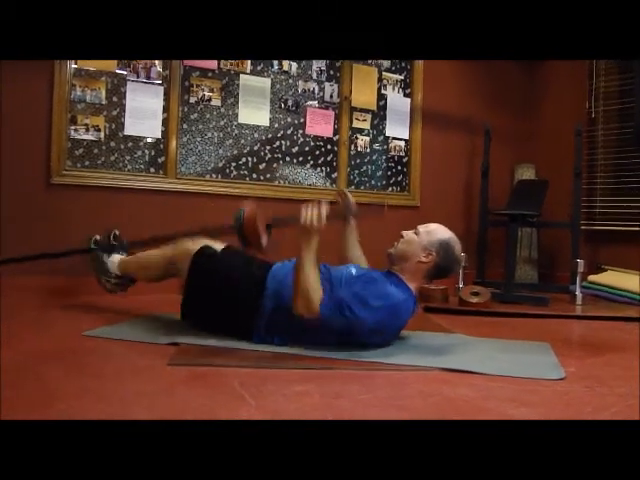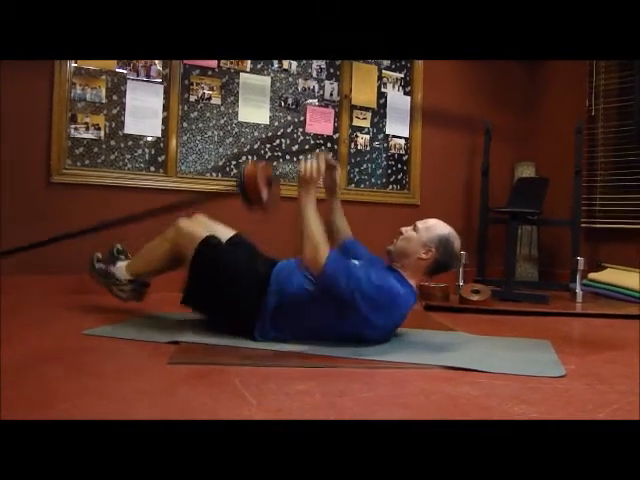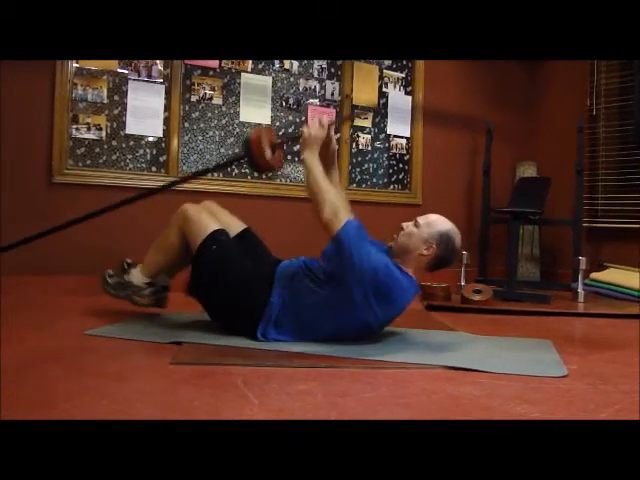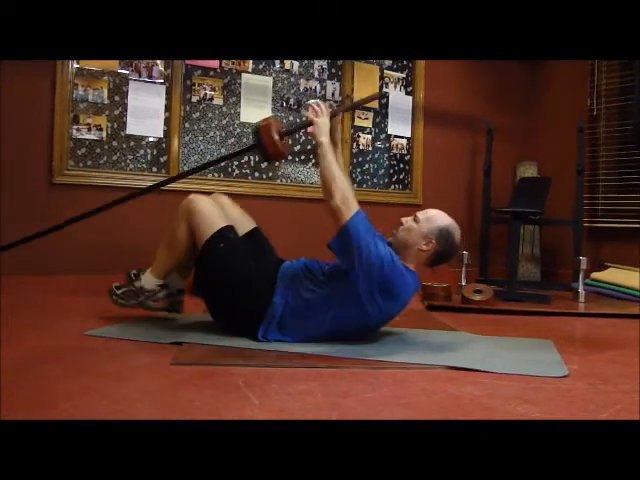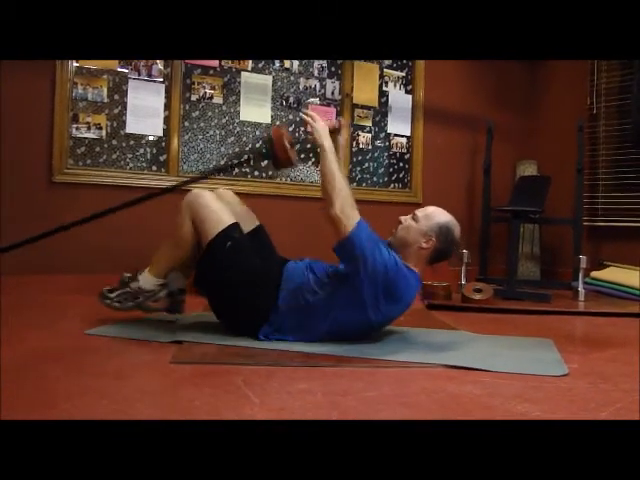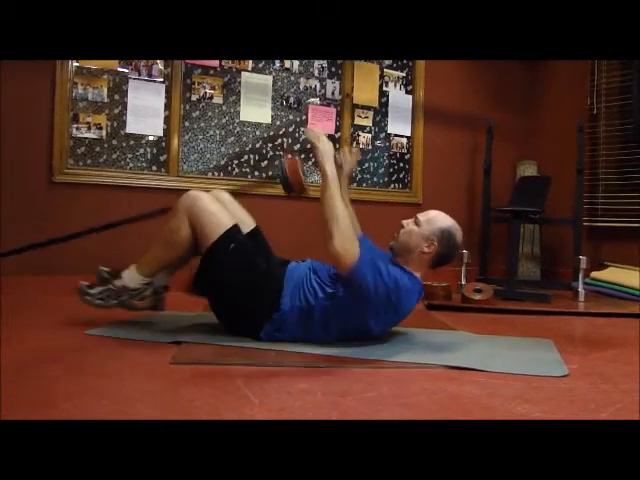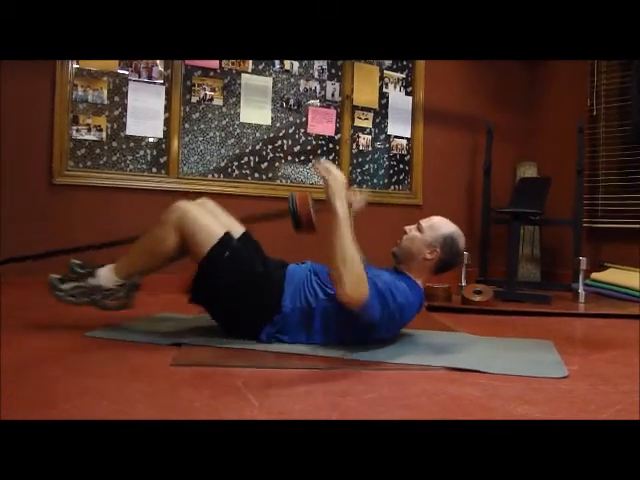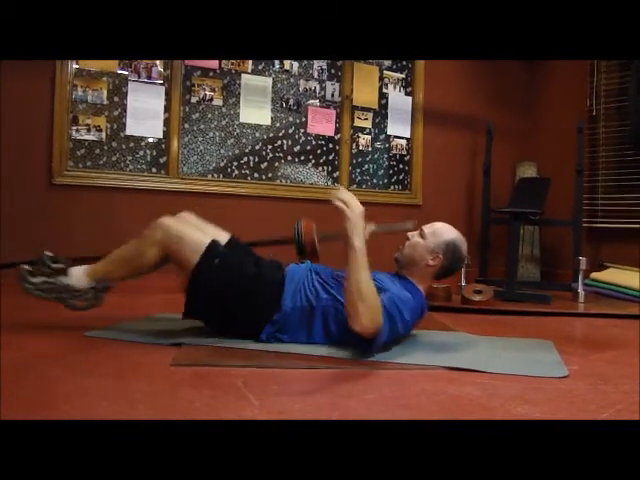
dt=0.1s
person 1, frame 1
left shoulder: (385, 303)
right shoulder: (396, 291)
left elbow: (305, 306)
left wrist: (308, 242)
right wrist: (350, 224)
left hip: (257, 309)
right hip: (269, 280)
left knee: (183, 250)
right knee: (200, 245)
left ankle: (116, 267)
right ankle: (125, 265)
person 1, frame 2
left shoulder: (383, 291)
right shoulder: (391, 278)
left elbow: (315, 259)
right elbow: (345, 247)
left wrist: (307, 196)
right wrist: (332, 195)
left hip: (257, 309)
right hip: (271, 283)
left knee: (184, 229)
right knee: (201, 223)
left ankle: (122, 274)
right ankle: (133, 268)
person 1, frame 3
left shoulder: (383, 280)
right shoulder: (391, 267)
left elbow: (331, 217)
right elbow: (345, 223)
left wrist: (310, 156)
right wrist: (331, 165)
left hip: (261, 309)
right hip: (274, 279)
left knee: (189, 214)
right knee: (208, 208)
left ankle: (138, 281)
right ankle: (153, 283)
person 1, frame 4
left shoulder: (386, 274)
right shoulder: (390, 263)
left elbow: (340, 204)
right elbow: (347, 207)
left wrist: (324, 140)
right wrist: (333, 147)
left hip: (261, 309)
right hip: (275, 280)
left knee: (194, 205)
right knee: (216, 201)
left ankle: (151, 286)
right ankle: (169, 286)
person 1, frame 5
left shoulder: (391, 277)
right shoulder: (393, 266)
left elbow: (339, 215)
right elbow: (347, 214)
left wrist: (325, 145)
right wrist: (338, 154)
left hip: (262, 310)
right hip: (278, 283)
left knee: (197, 202)
right knee: (221, 197)
left ankle: (148, 285)
right ankle: (159, 283)
person 1, frame 6
left shoulder: (395, 288)
right shoulder: (400, 273)
left elbow: (341, 250)
right elbow: (353, 246)
left wrist: (328, 167)
right wrist: (342, 178)
left hip: (266, 309)
right hip: (281, 281)
left knee: (194, 202)
right knee: (213, 197)
left ankle: (136, 284)
right ankle: (146, 280)
person 1, frame 7
left shoulder: (400, 298)
right shoulder: (400, 283)
left elbow: (350, 293)
left wrist: (339, 207)
right wrist: (345, 217)
left hip: (266, 312)
right hip: (277, 284)
left knee: (182, 214)
right knee: (201, 208)
left ankle: (109, 282)
right ankle: (118, 278)
person 1, frame 8
left shoulder: (399, 304)
right shoulder: (399, 286)
left elbow: (362, 324)
left wrist: (355, 240)
right wrist: (358, 248)
left hip: (265, 308)
right hip: (276, 283)
left knee: (164, 231)
right knee: (183, 222)
left ankle: (80, 281)
right ankle: (84, 275)
